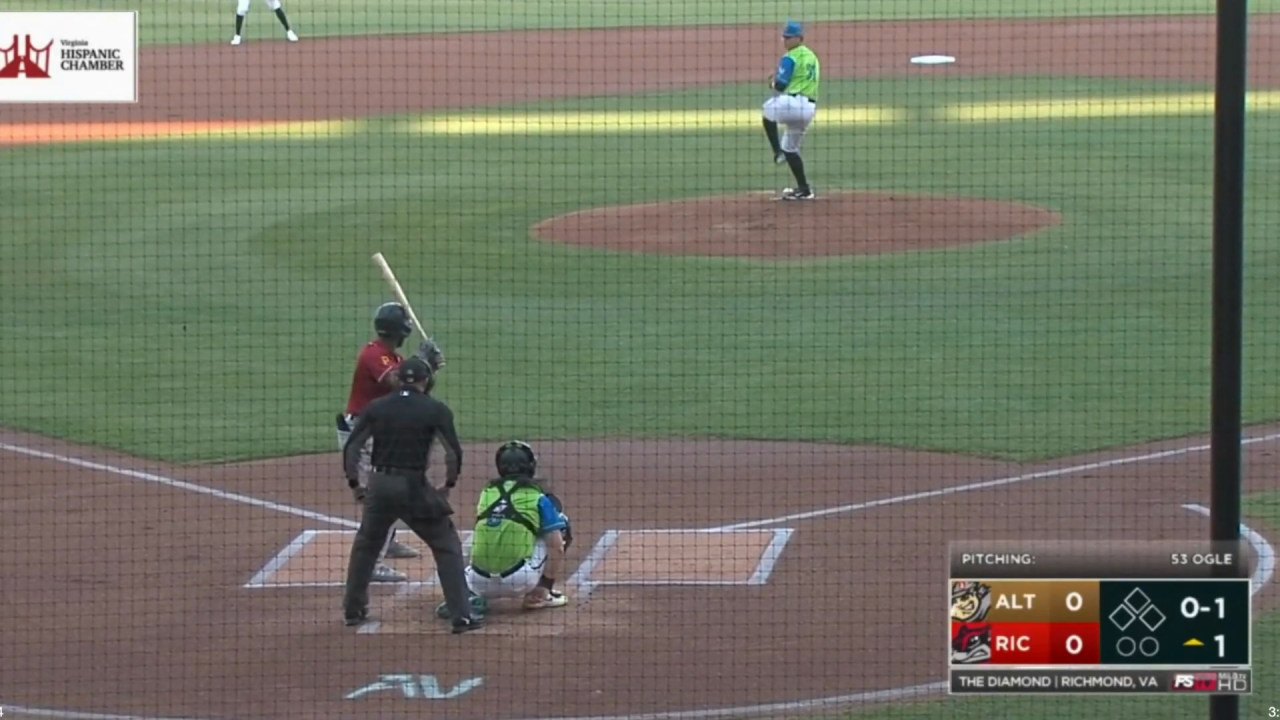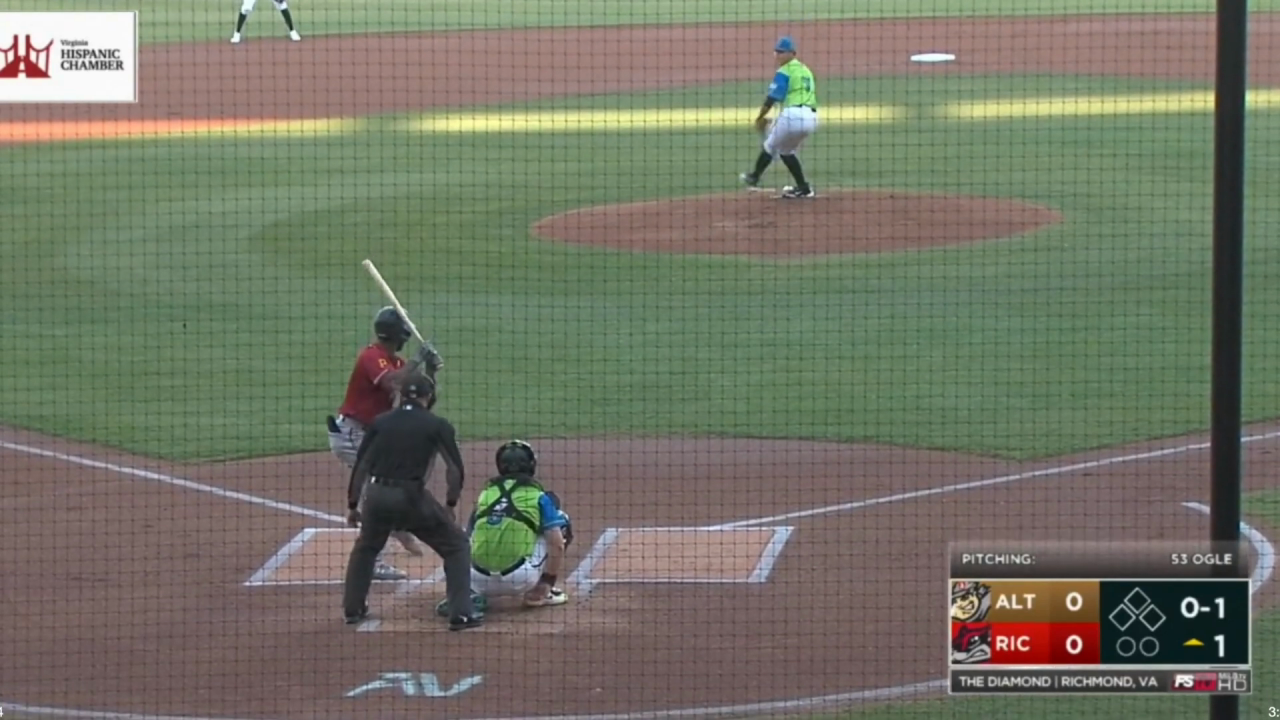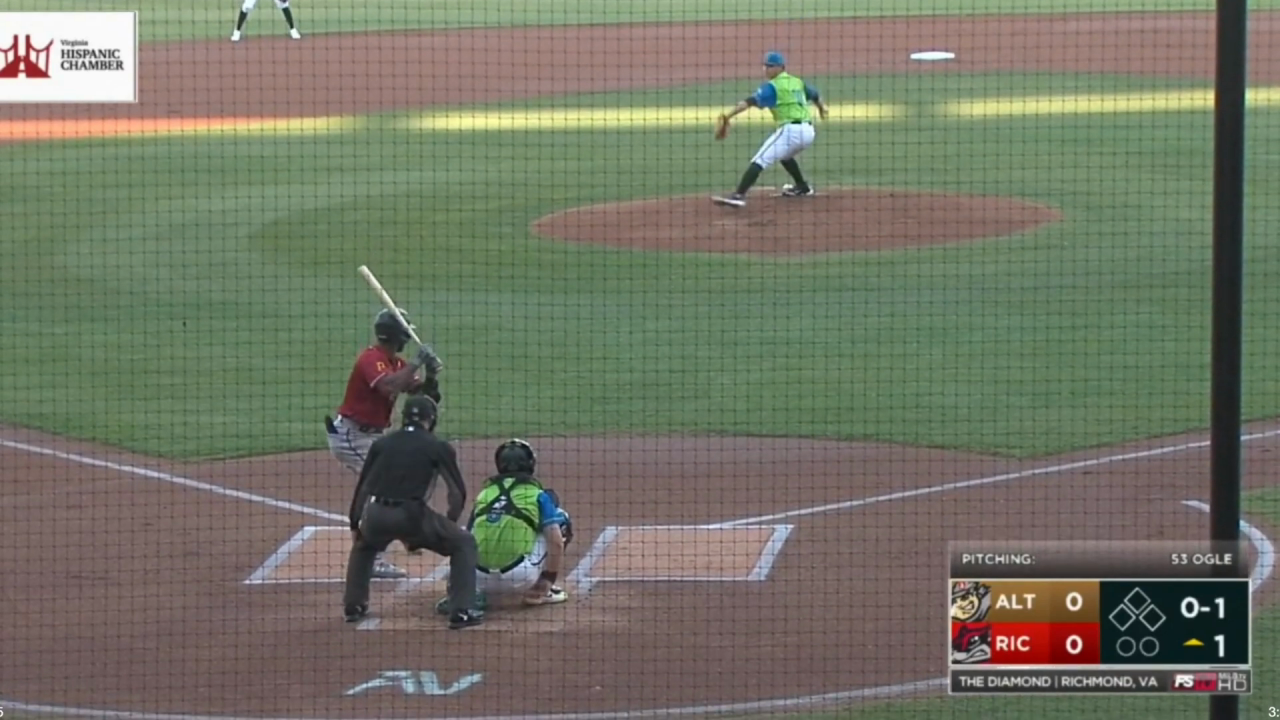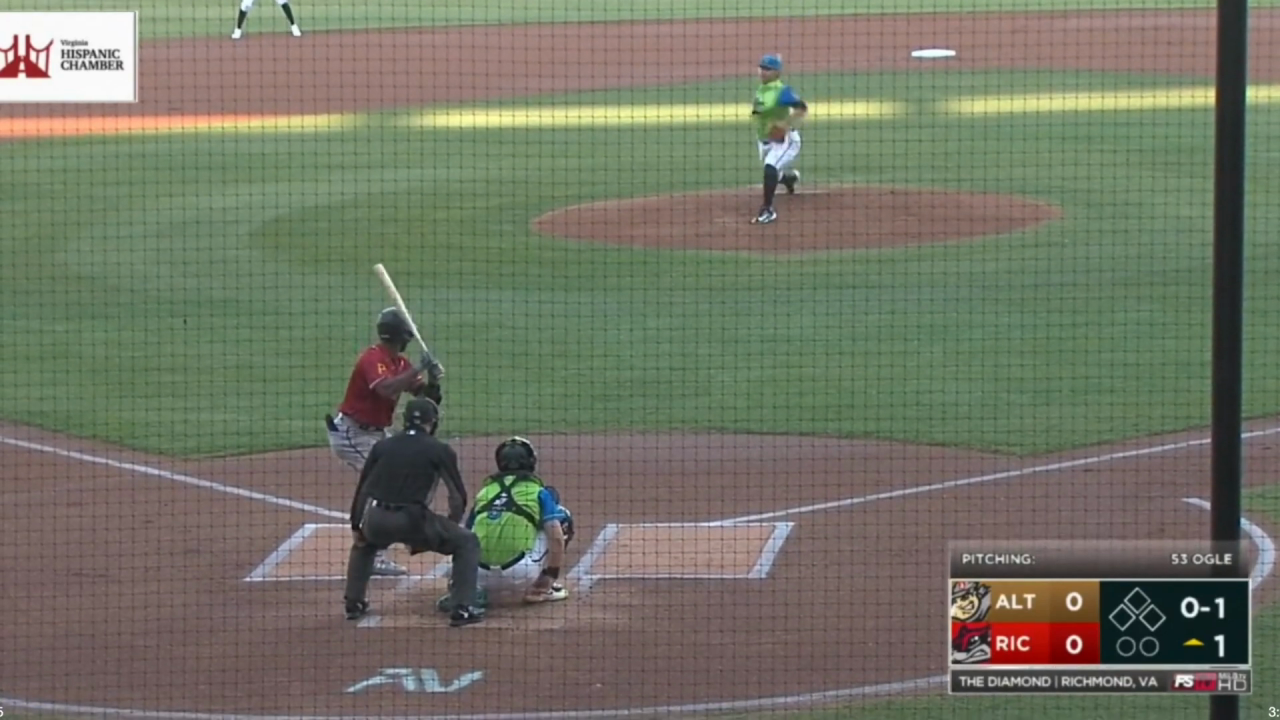
dt=0.2s
person 1, frame 1
left shoulder: (391, 356)
right shoulder: (374, 354)
right elbow: (398, 381)
left wrist: (430, 367)
right wrist: (419, 357)
left ankle: (388, 542)
person 1, frame 2
left shoulder: (395, 361)
right shoulder: (372, 356)
right elbow: (393, 383)
left wrist: (429, 371)
right wrist: (417, 360)
right hip: (352, 435)
left ankle: (401, 530)
person 1, frame 3
left shoulder: (397, 363)
right shoulder: (371, 358)
left elbow: (427, 396)
right elbow: (388, 386)
left wrist: (430, 374)
right wrist: (416, 363)
left hip: (371, 434)
right hip: (350, 436)
right ankle: (371, 560)
person 1, frame 4
left shoulder: (401, 363)
right shoulder: (373, 358)
left elbow: (428, 397)
right elbow: (385, 389)
left wrist: (433, 380)
right wrist: (418, 370)
left hip: (375, 431)
right hip: (351, 434)
right ankle: (372, 558)
person 2, frame 1
left shoulder: (377, 407)
right shoulder: (436, 409)
left elbow: (352, 447)
right elbow: (454, 453)
left wrist: (353, 483)
right wrist: (449, 484)
left hip: (379, 485)
right hip: (413, 486)
left knee: (364, 546)
right knee: (448, 548)
left ankle: (353, 610)
right ankle: (461, 616)
person 2, frame 2
left shoulder: (380, 421)
right shoulder: (438, 425)
left elbow: (360, 467)
right elbow: (456, 470)
left wrist: (353, 505)
right wrist: (450, 505)
left hip: (376, 496)
right hip: (410, 497)
left knee: (365, 548)
right knee: (456, 546)
left ankle: (353, 608)
right ankle: (461, 613)
person 2, frame 3
left shoulder: (382, 443)
right shoulder: (438, 447)
left elbow: (362, 488)
right elbow: (457, 492)
left wrist: (355, 525)
right wrist: (450, 525)
left hip: (376, 515)
right hip: (411, 515)
left knee: (364, 545)
right knee: (464, 544)
left ankle: (353, 606)
right ankle: (461, 612)
person 2, frame 4
left shoulder: (382, 446)
right shoulder: (440, 449)
left elbow: (363, 490)
right elbow: (458, 496)
left wrist: (356, 526)
right wrist: (450, 529)
left hip: (377, 519)
right hip: (413, 519)
left knee: (363, 542)
right knee: (467, 543)
left ankle: (353, 603)
right ankle: (462, 609)
person 3, frame 1
left shoulder: (486, 494)
right shoulder: (538, 498)
right elbow: (556, 547)
right wrist: (546, 585)
left hip: (480, 582)
right hip: (519, 581)
right knee: (560, 525)
right ankle: (539, 595)
person 3, frame 2
left shoulder: (486, 494)
right shoulder: (538, 496)
right elbow: (557, 545)
right wrist: (548, 582)
left hip: (480, 580)
right hip: (520, 579)
right knee: (561, 522)
right ankle: (539, 592)
person 3, frame 3
left shoulder: (485, 493)
right shoulder: (538, 494)
right elbow: (556, 541)
right wrist: (549, 579)
left hip: (481, 578)
right hip: (519, 577)
right knee: (560, 520)
right ankle: (538, 591)
person 3, frame 4
left shoulder: (485, 490)
right shoulder: (538, 491)
right elbow: (556, 537)
right wrist: (551, 575)
left hip: (482, 575)
right hip: (520, 573)
right knee: (562, 517)
right ankle: (538, 588)
person 4, frame 1
left shoulder: (789, 58)
right shoulder: (812, 57)
left elbow: (780, 85)
left wrist: (772, 83)
right wrist: (776, 78)
left hip: (790, 104)
right hip: (809, 108)
left knee: (768, 109)
right knee: (790, 148)
left ankle: (776, 151)
right ankle: (804, 189)
person 4, frame 2
left shoulder: (783, 74)
right shoulder: (806, 71)
left elbow: (772, 99)
left wrist: (760, 117)
left hip: (792, 116)
right hip: (810, 120)
left knee: (771, 148)
right knee: (786, 150)
left ankle: (754, 177)
right ankle: (803, 188)
person 4, frame 3
left shoulder: (772, 86)
right shoulder: (798, 82)
left elbow: (752, 101)
right elbow: (814, 94)
left wrist: (728, 115)
right wrist: (821, 107)
left hip: (792, 131)
right hip: (808, 132)
left knee: (759, 161)
right knee: (784, 156)
left ankle: (738, 196)
right ankle: (803, 187)
person 4, frame 4
left shoulder: (781, 91)
right shoulder: (762, 89)
left elbow: (802, 107)
left wrist: (787, 123)
left hip: (786, 140)
right hip: (765, 141)
left knee: (769, 169)
right knee: (772, 175)
left ankle: (767, 209)
right ankle: (790, 177)
